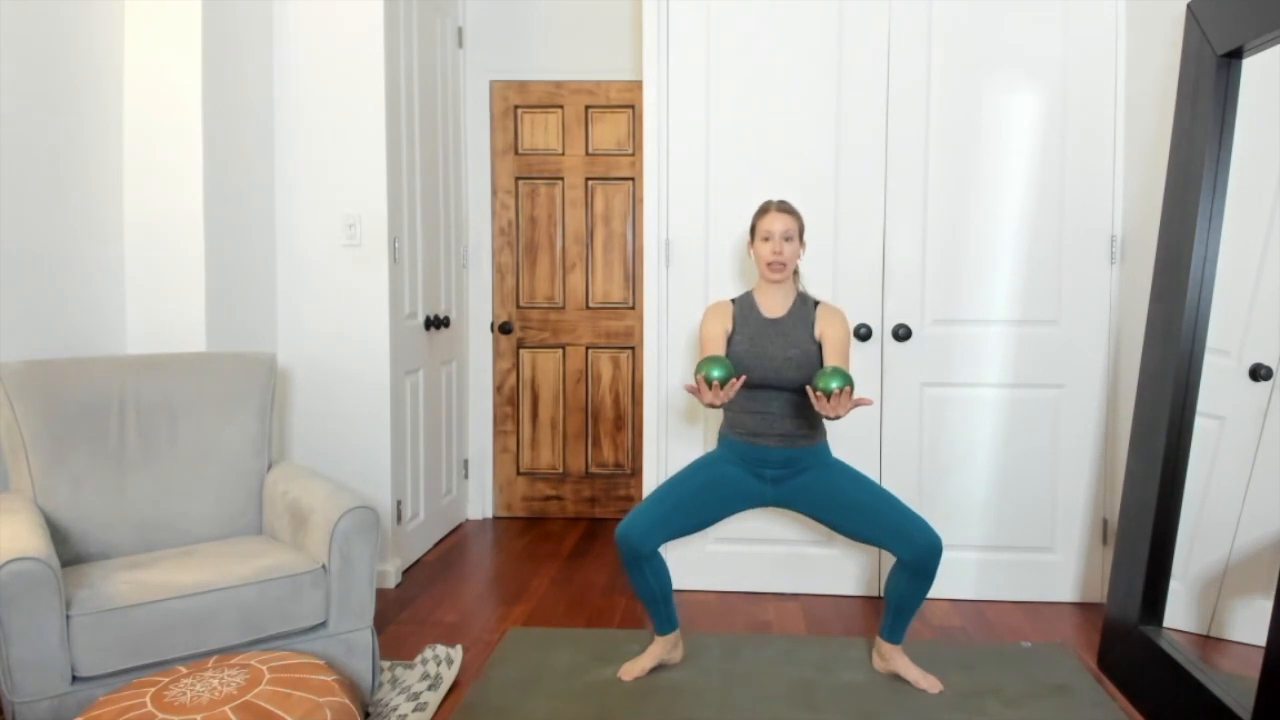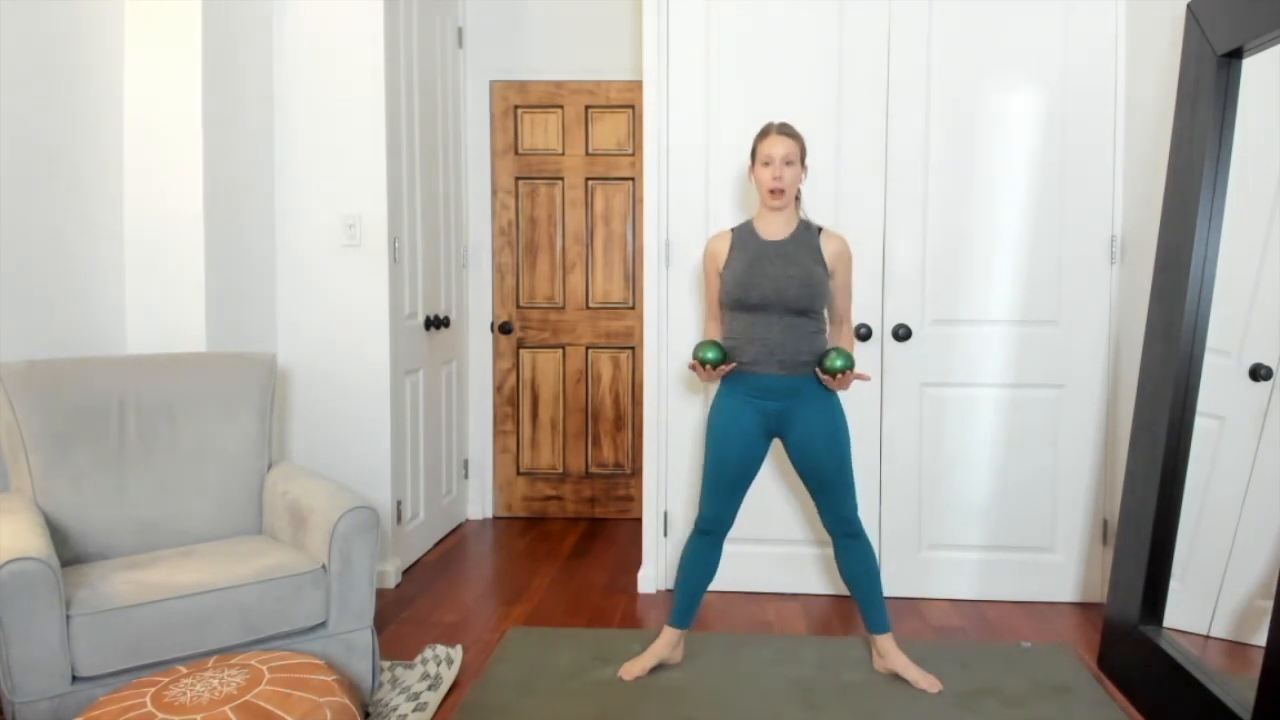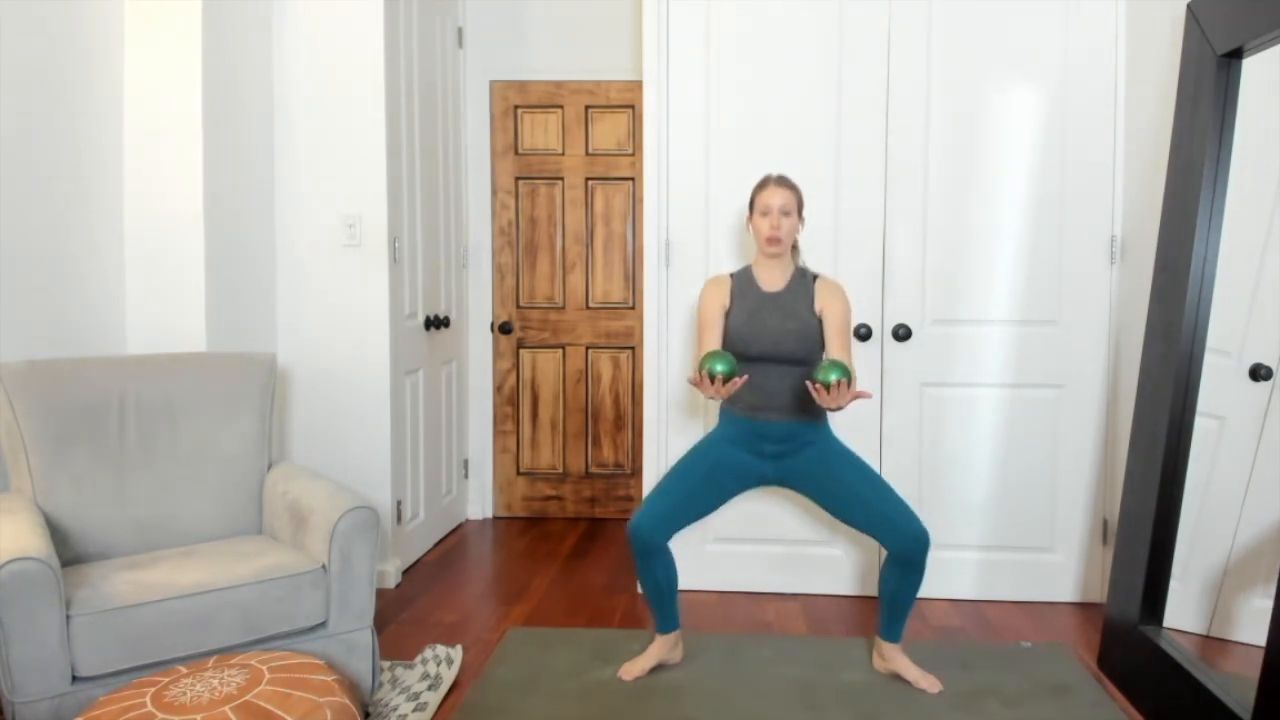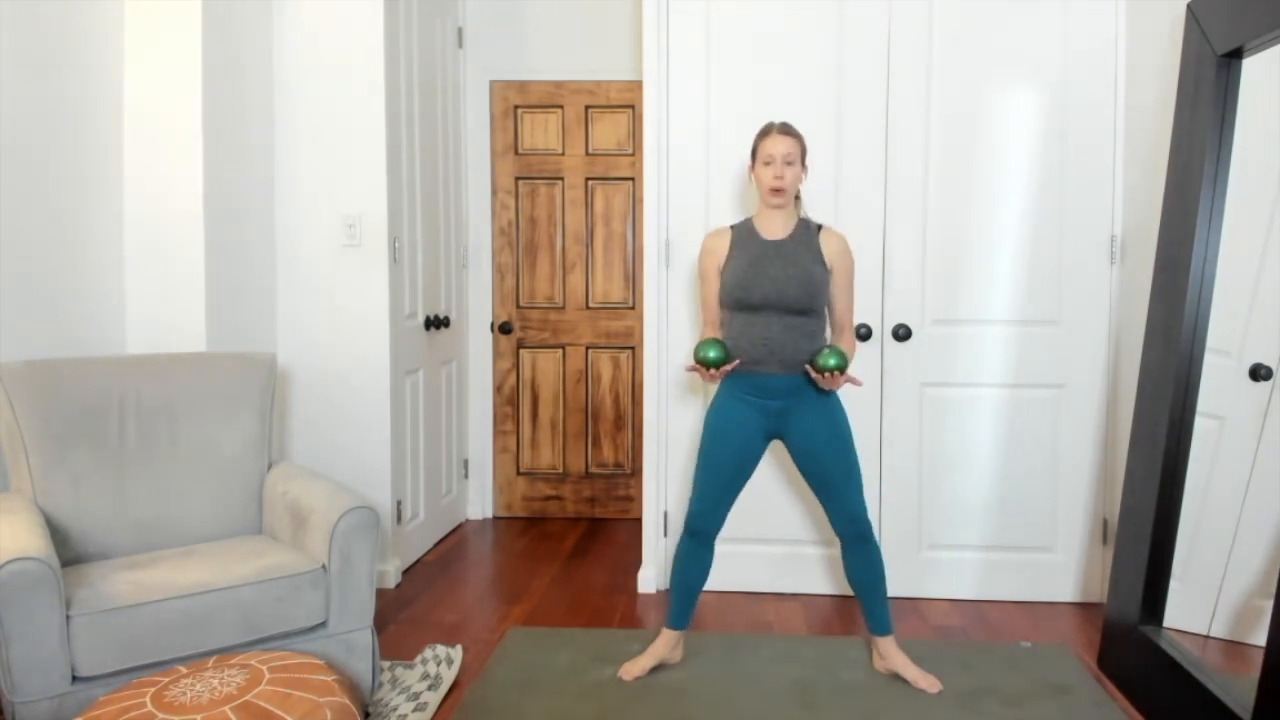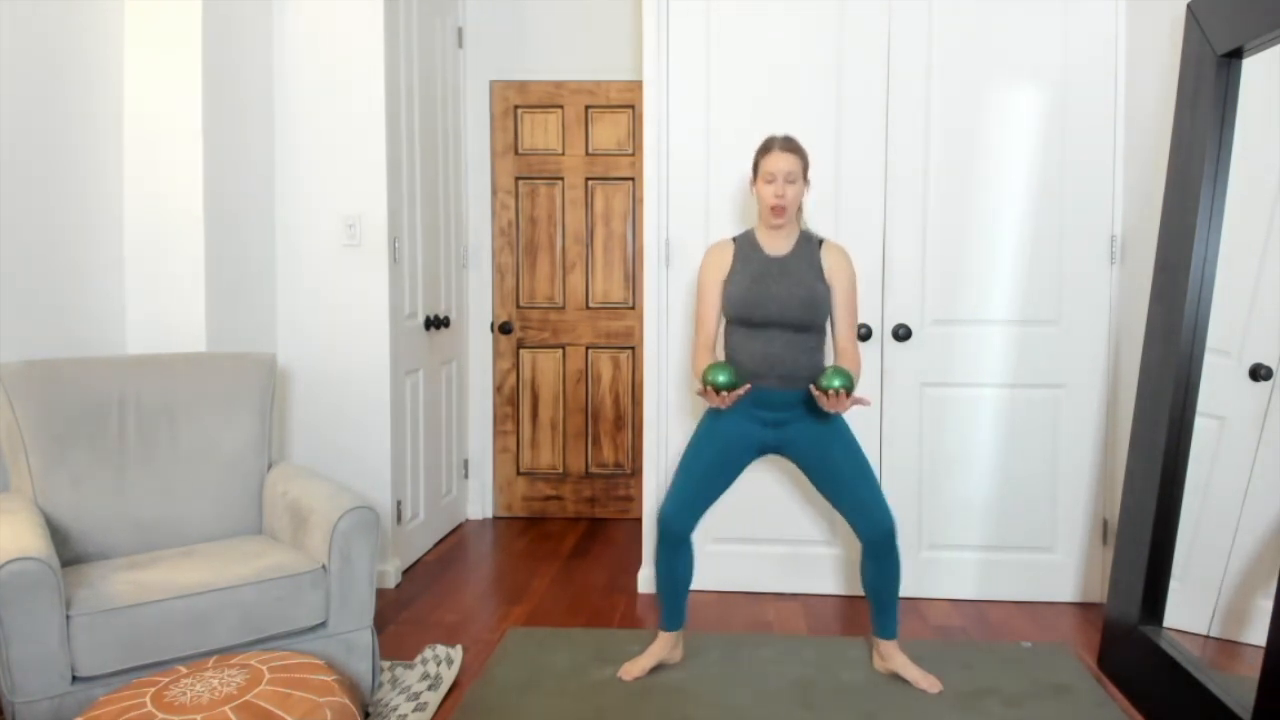
dt=1s
person 1, frame 1
left shoulder: (827, 319)
right shoulder: (721, 315)
left elbow: (839, 393)
right elbow: (710, 385)
left wrist: (837, 407)
right wrist: (712, 396)
left hip: (808, 464)
right hip: (735, 461)
left knee: (924, 547)
right knee: (632, 537)
left ankle: (889, 649)
right ankle: (667, 641)
person 1, frame 2
left shoulder: (831, 247)
right shoulder: (723, 246)
left elbow: (841, 325)
left wrist: (844, 368)
right wrist: (709, 362)
left hip: (810, 399)
right hip: (741, 397)
left knee: (845, 524)
right knee: (711, 522)
left ankle: (886, 648)
right ankle: (670, 640)
person 1, frame 3
left shoulder: (826, 293)
right shoulder: (720, 290)
left elbow: (842, 373)
right elbow: (708, 366)
left wrist: (839, 395)
right wrist: (711, 386)
left hip: (809, 442)
right hip: (736, 439)
left knee: (911, 539)
right knee: (645, 530)
left ankle: (889, 648)
right ankle: (668, 640)
person 1, frame 4
left shoulder: (830, 244)
right shoulder: (720, 243)
left elbow: (844, 328)
right elbow: (712, 326)
left wrist: (839, 368)
right wrist: (709, 362)
left hip: (810, 398)
right hip: (741, 396)
left knee: (853, 524)
right knee: (701, 521)
left ankle: (887, 648)
right ankle: (669, 641)
person 1, frame 5
left shoulder: (832, 258)
right shoulder: (722, 255)
left elbow: (847, 346)
right elbow: (704, 340)
left wrist: (842, 390)
right wrist: (709, 384)
left hip: (809, 413)
right hip: (739, 412)
left knee: (878, 528)
right knee: (673, 520)
left ankle: (887, 648)
right ankle: (668, 640)
